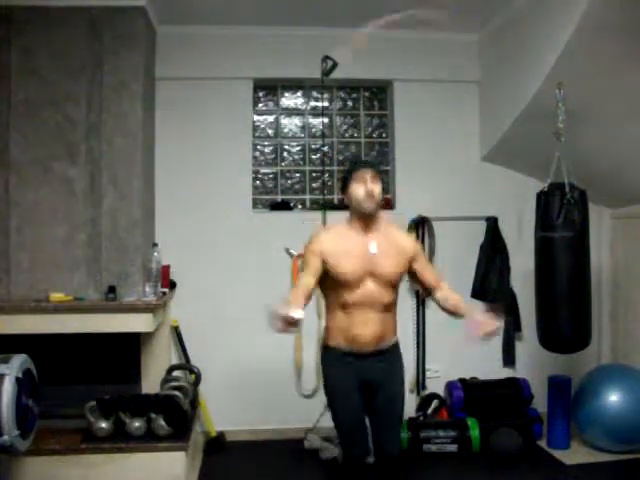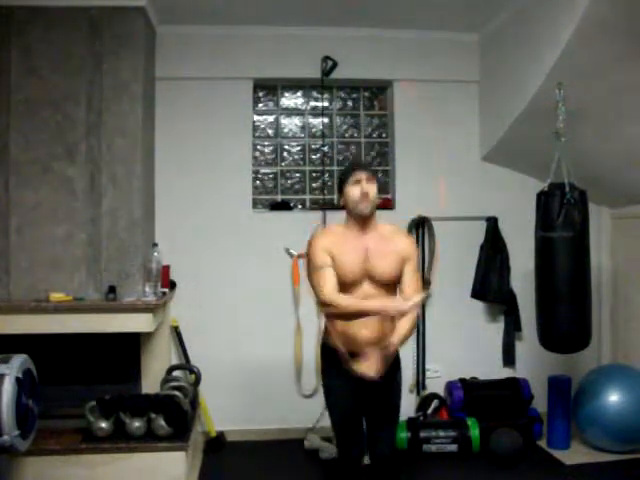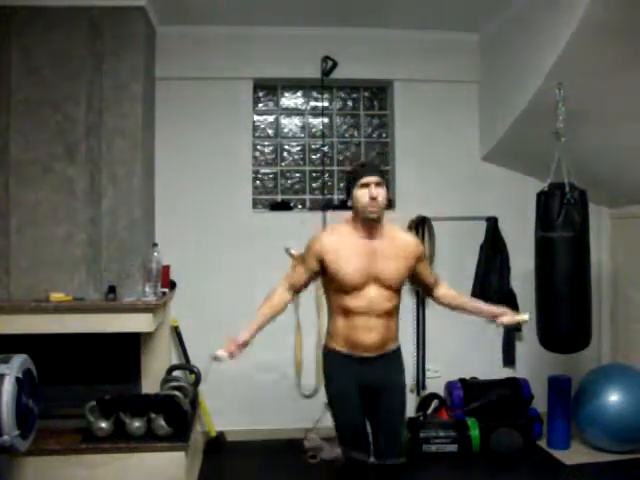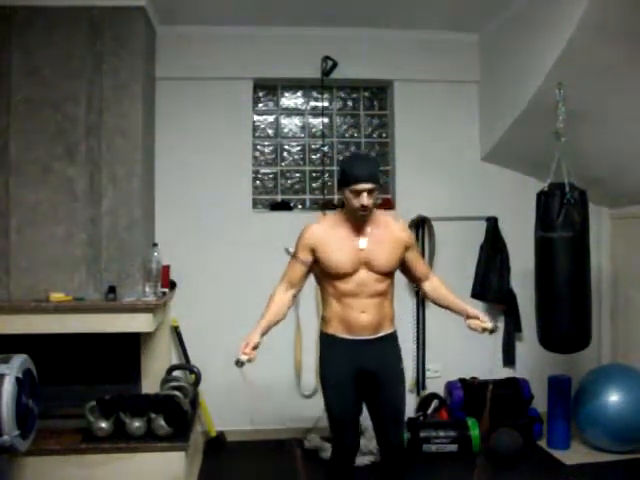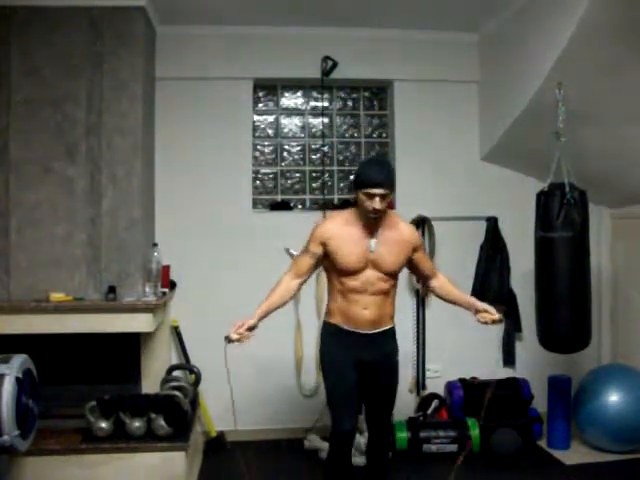
dt=0.5s
person 1, frame 1
left shoulder: (404, 243)
right shoulder: (324, 242)
left elbow: (438, 288)
right elbow: (299, 296)
left wrist: (472, 314)
right wrist: (290, 312)
left hip: (387, 358)
right hip: (341, 360)
left knee: (392, 449)
right knee: (356, 452)
person 1, frame 2
left shoulder: (402, 243)
right shoulder: (323, 242)
left elbow: (410, 309)
right elbow: (329, 301)
left wrist: (382, 357)
right wrist: (385, 306)
left hip: (385, 362)
right hip: (339, 364)
left knee: (384, 452)
right knee: (351, 453)
person 1, frame 3
left shoulder: (409, 244)
right shoulder: (326, 243)
left elbow: (435, 287)
right elbow: (288, 288)
left wrist: (483, 310)
right wrist: (251, 331)
left hip: (388, 362)
right hip: (342, 363)
left knee: (391, 453)
right knee: (356, 453)
person 1, frame 4
left shoulder: (398, 232)
right shoulder: (316, 234)
left elbow: (426, 280)
right elbow: (287, 288)
left wrist: (467, 311)
right wrist: (258, 332)
left hip: (385, 347)
right hip: (337, 349)
left knee: (393, 441)
right knee: (345, 442)
person 1, frame 5
left shoulder: (407, 234)
right shoulder: (329, 229)
left elbow: (433, 279)
right elbow: (294, 277)
left wrist: (474, 305)
right wrist: (257, 316)
left hip: (383, 342)
right hip: (339, 340)
left knee: (380, 426)
right knee: (344, 428)
